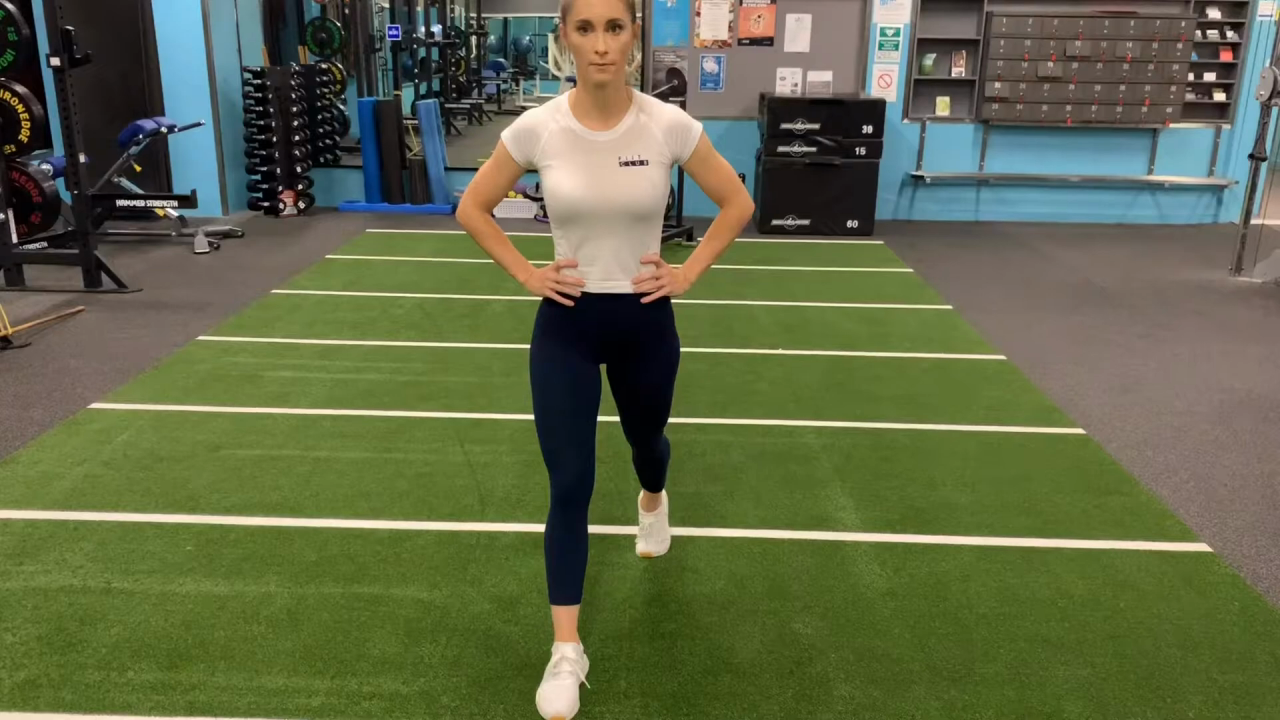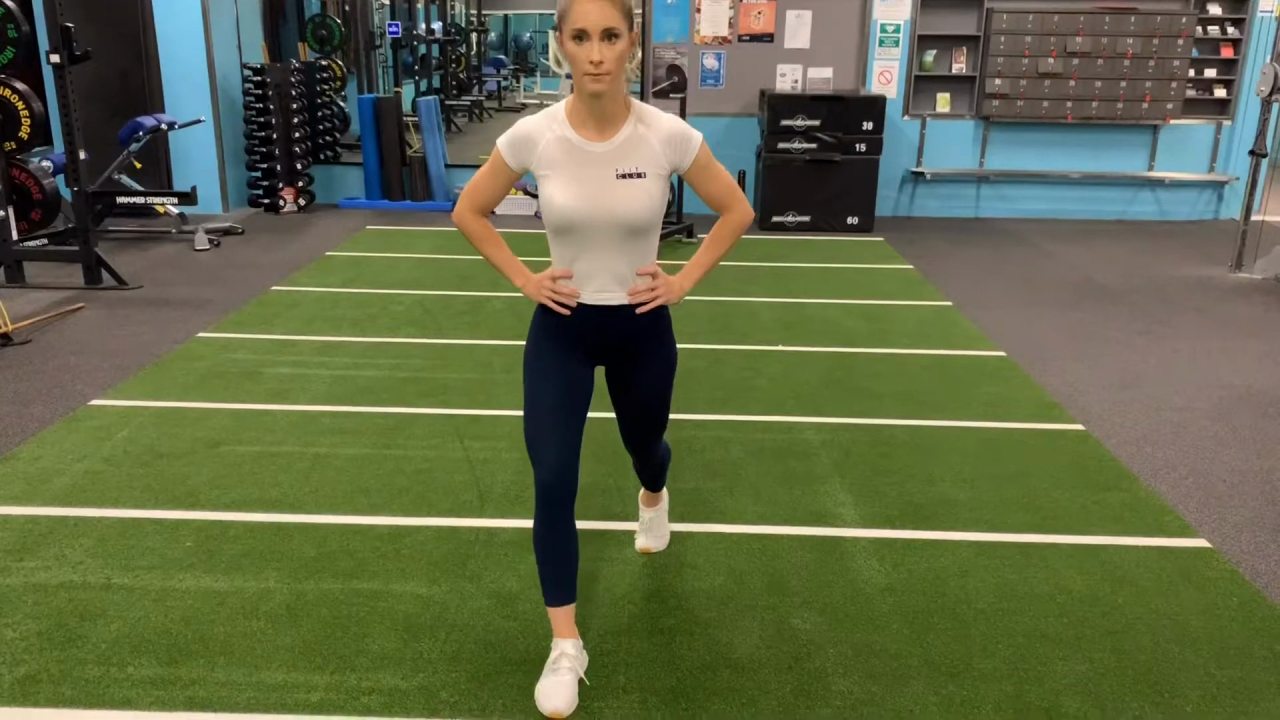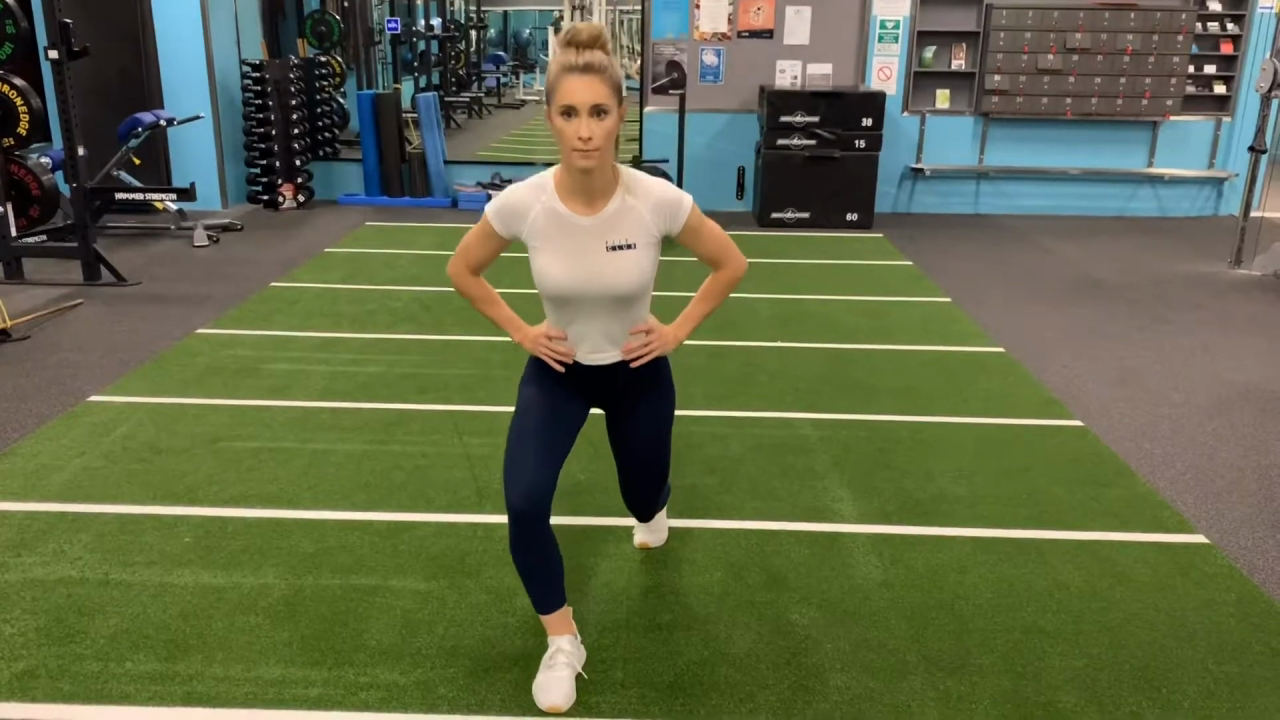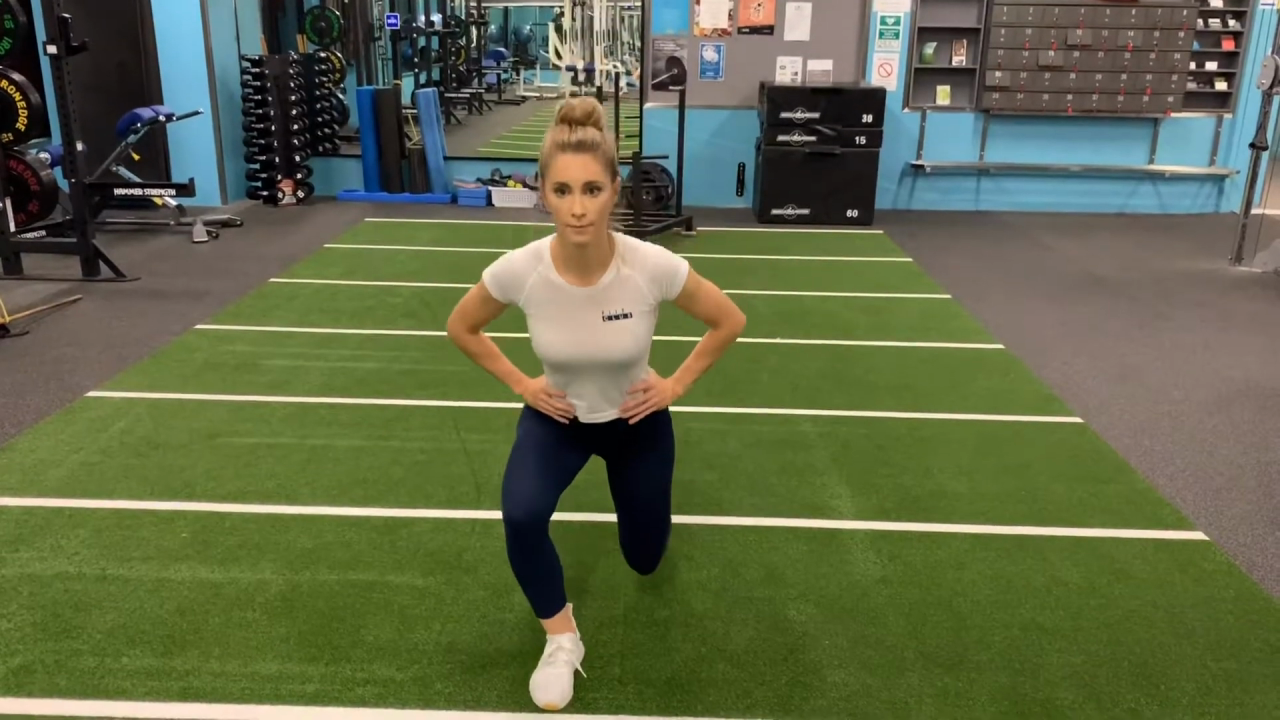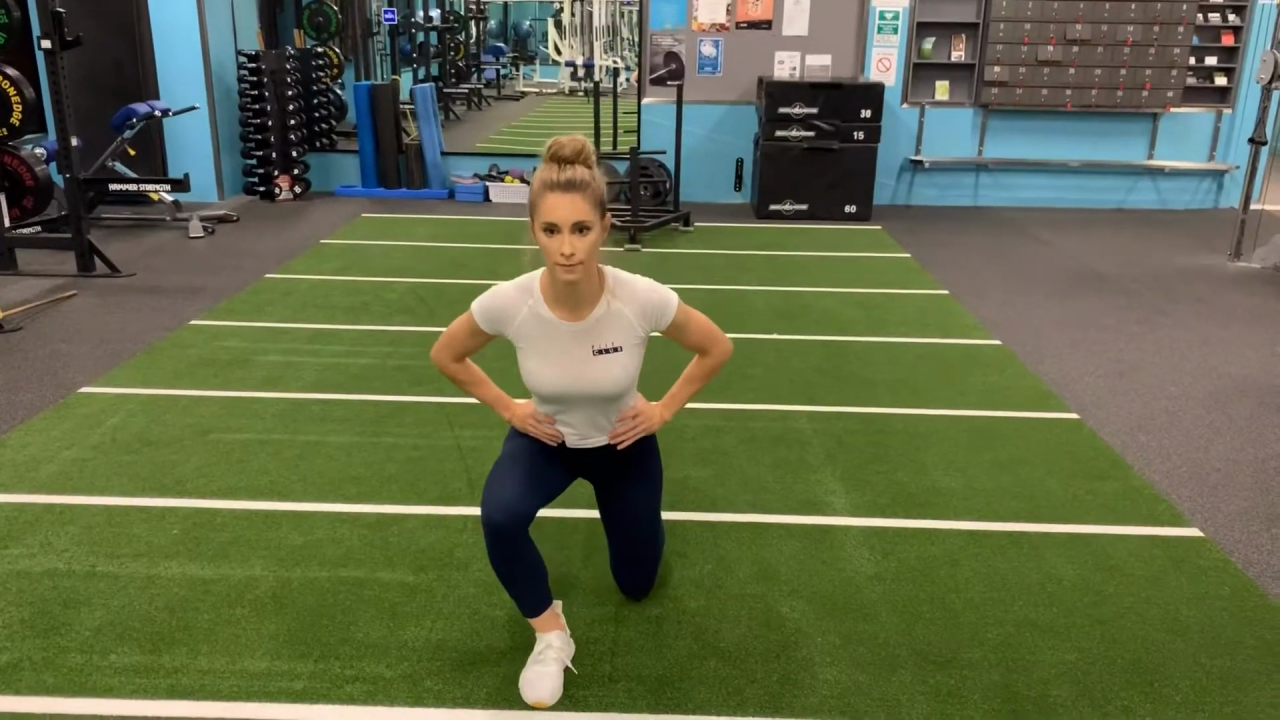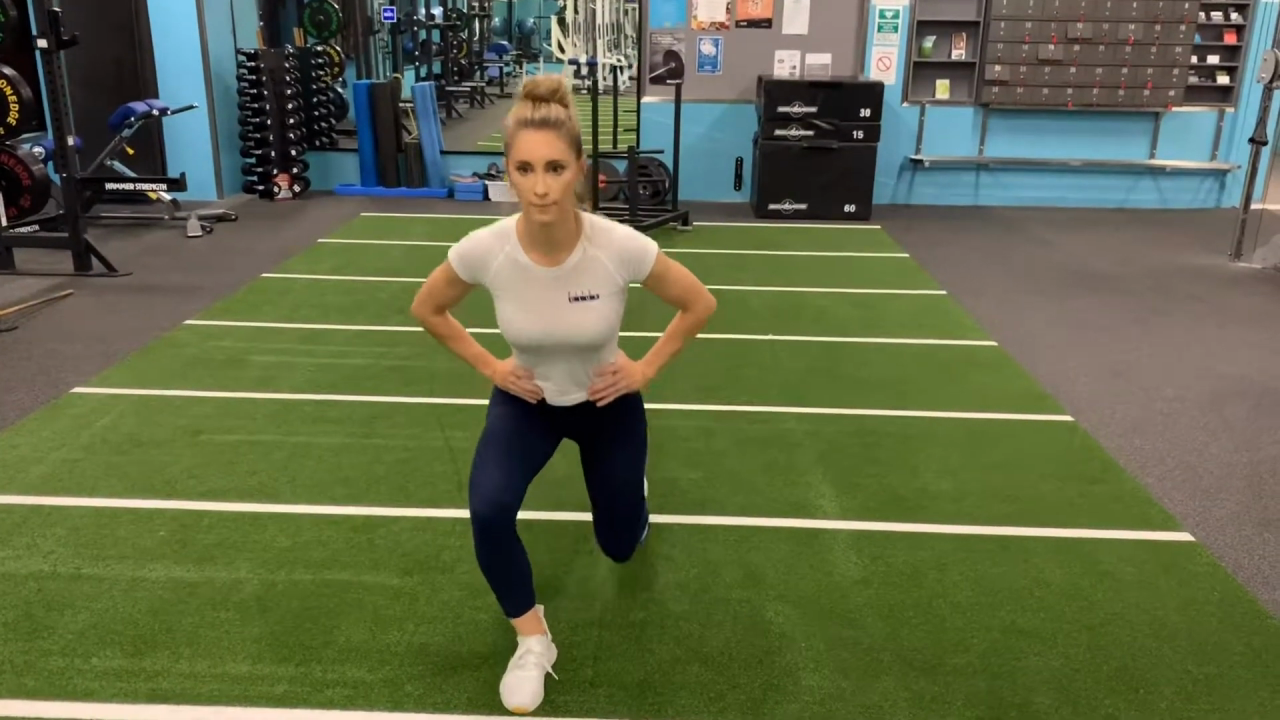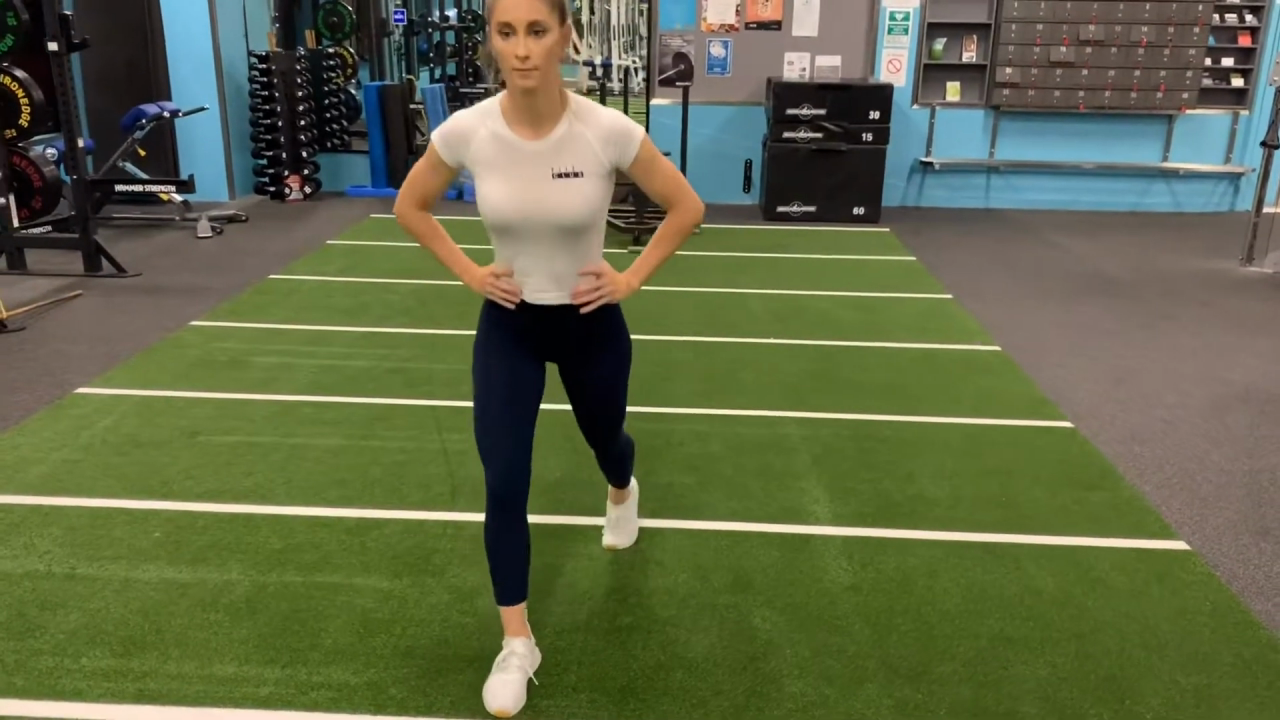
dt=0.4s
person 1, frame 1
left shoulder: (668, 124)
right shoulder: (537, 126)
left elbow: (737, 203)
right elbow: (472, 208)
left wrist: (688, 273)
right wrist: (526, 274)
left hip: (645, 322)
right hip: (567, 324)
left knee: (646, 437)
right knee: (569, 484)
left ankle: (652, 500)
right ankle: (566, 651)
person 1, frame 2
left shoulder: (667, 134)
right shoulder: (532, 135)
left elbow: (737, 211)
right elbow: (469, 212)
left wrist: (685, 280)
right wrist: (522, 279)
left hip: (641, 327)
right hip: (561, 329)
left knee: (644, 444)
right knee: (553, 484)
left ankle: (653, 496)
right ankle: (566, 646)
person 1, frame 3
left shoulder: (658, 198)
right shoulder: (520, 201)
left elbow: (731, 265)
right elbow: (463, 270)
left wrist: (678, 329)
right wrist: (519, 330)
left hip: (637, 374)
right hip: (557, 372)
left knee: (641, 501)
right knee: (525, 504)
left ankle: (654, 505)
right ankle: (562, 642)
person 1, frame 4
left shoulder: (653, 266)
right shoulder: (518, 269)
left elbow: (730, 321)
right elbow: (461, 327)
left wrist: (676, 384)
right wrist: (520, 383)
left hip: (636, 422)
right hip: (557, 418)
left knee: (644, 558)
right knee: (522, 516)
left ankle: (645, 504)
right ankle: (561, 640)
person 1, frame 5
left shoulder: (643, 299)
right shoulder: (507, 303)
left elbow: (716, 349)
right elbow: (446, 356)
left wrist: (663, 411)
right wrist: (509, 409)
left hip: (623, 445)
right hip: (546, 439)
left knee: (636, 585)
right knee: (500, 518)
left ankle: (634, 506)
right ankle: (550, 635)
person 1, frame 6
left shoulder: (620, 246)
right shoulder: (483, 249)
left elbow: (699, 305)
right elbow: (427, 309)
left wrist: (646, 369)
right wrist: (488, 366)
left hip: (605, 404)
right hip: (526, 403)
left knee: (619, 545)
right knee: (488, 513)
left ankle: (629, 487)
right ankle: (533, 641)
person 1, frame 7
left shoulder: (607, 129)
right shoulder: (466, 130)
left elbow: (687, 208)
right elbow: (410, 207)
left wrist: (631, 279)
right wrist: (468, 273)
left hip: (590, 324)
right hip: (508, 327)
left knee: (605, 438)
right knee: (504, 486)
left ankle: (622, 491)
right ankle: (516, 644)
